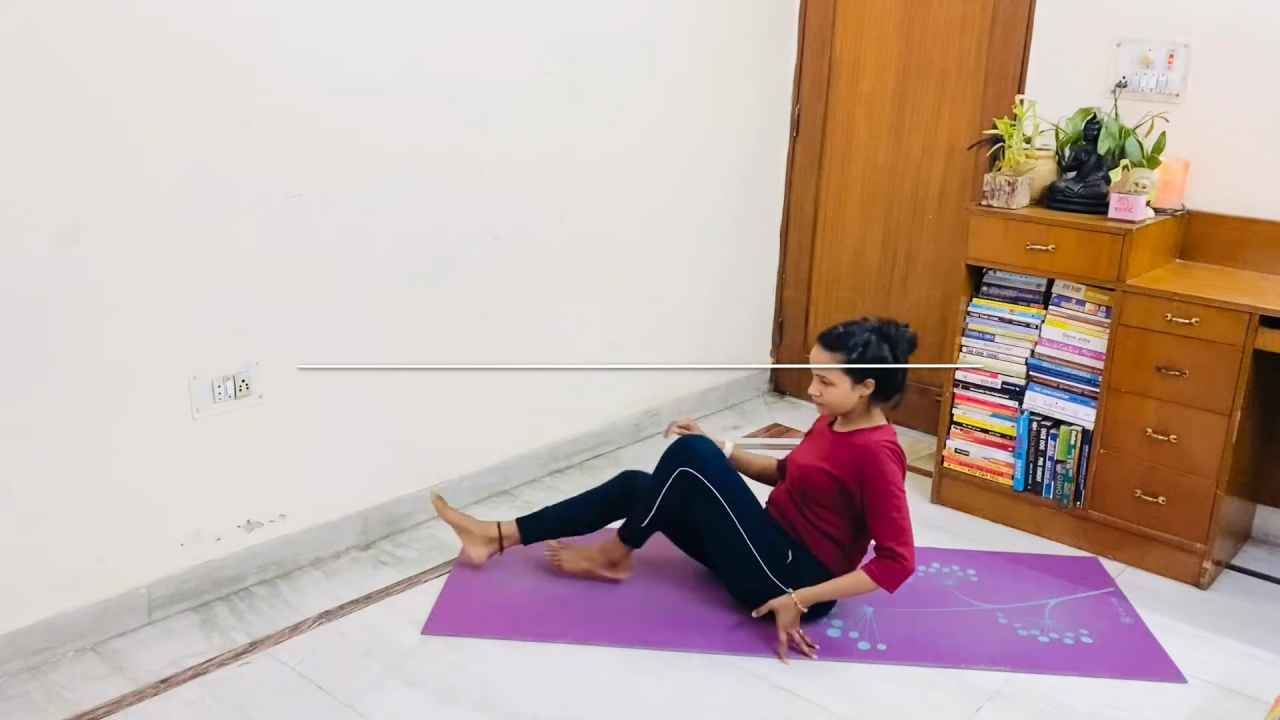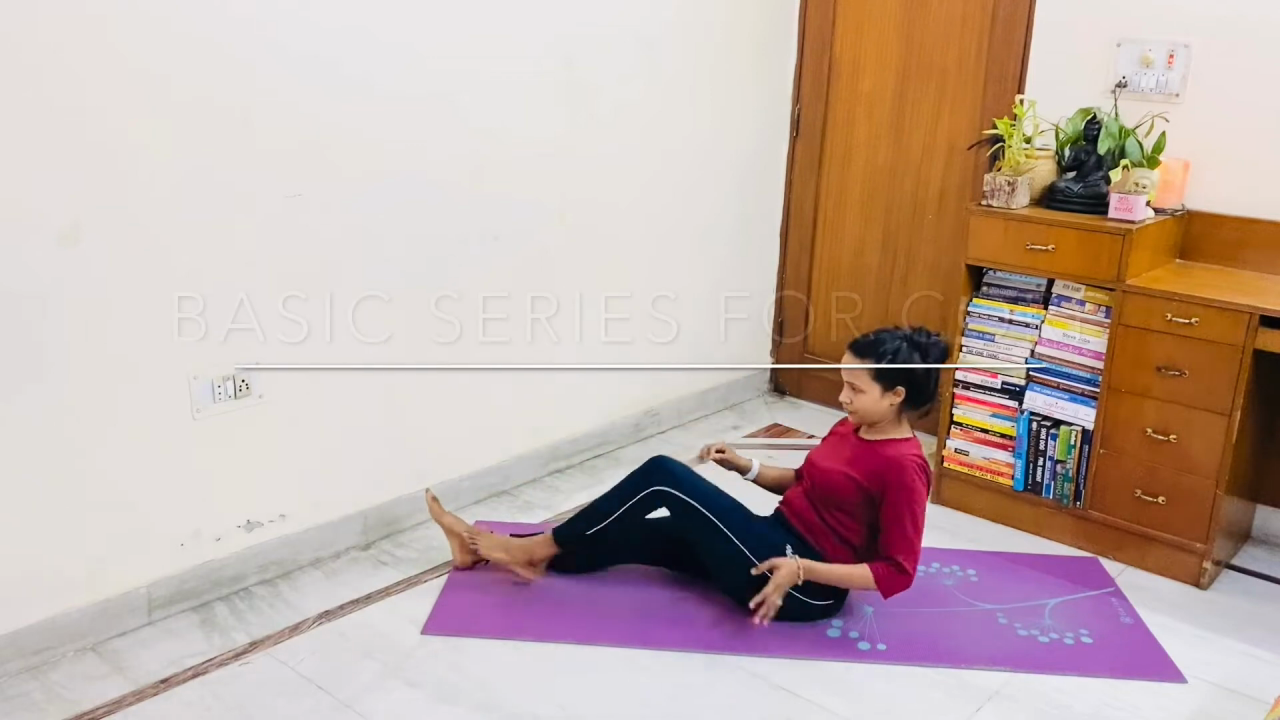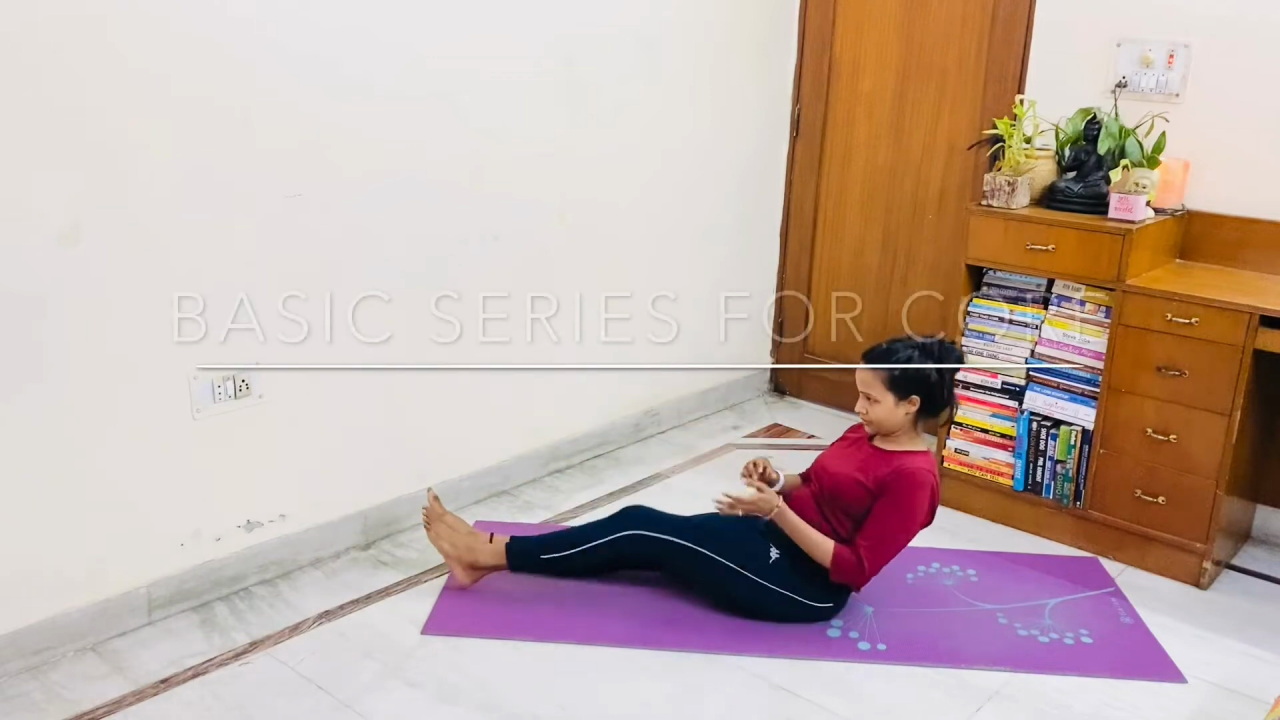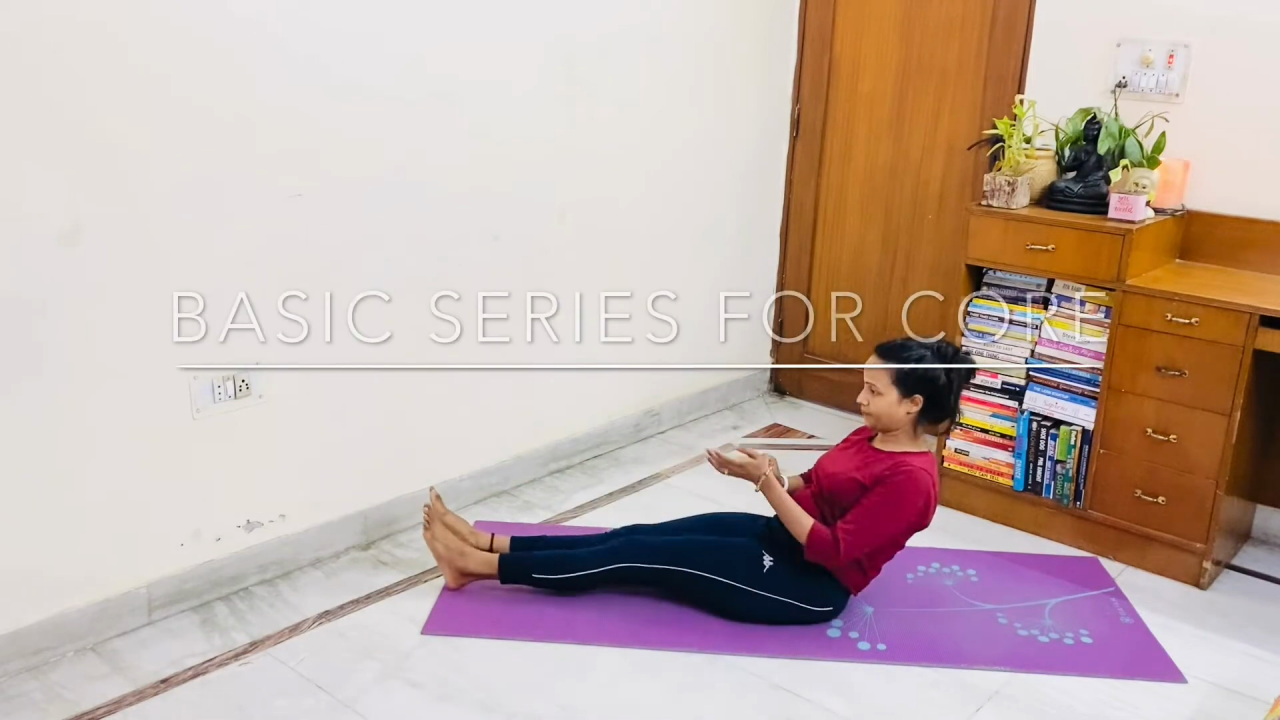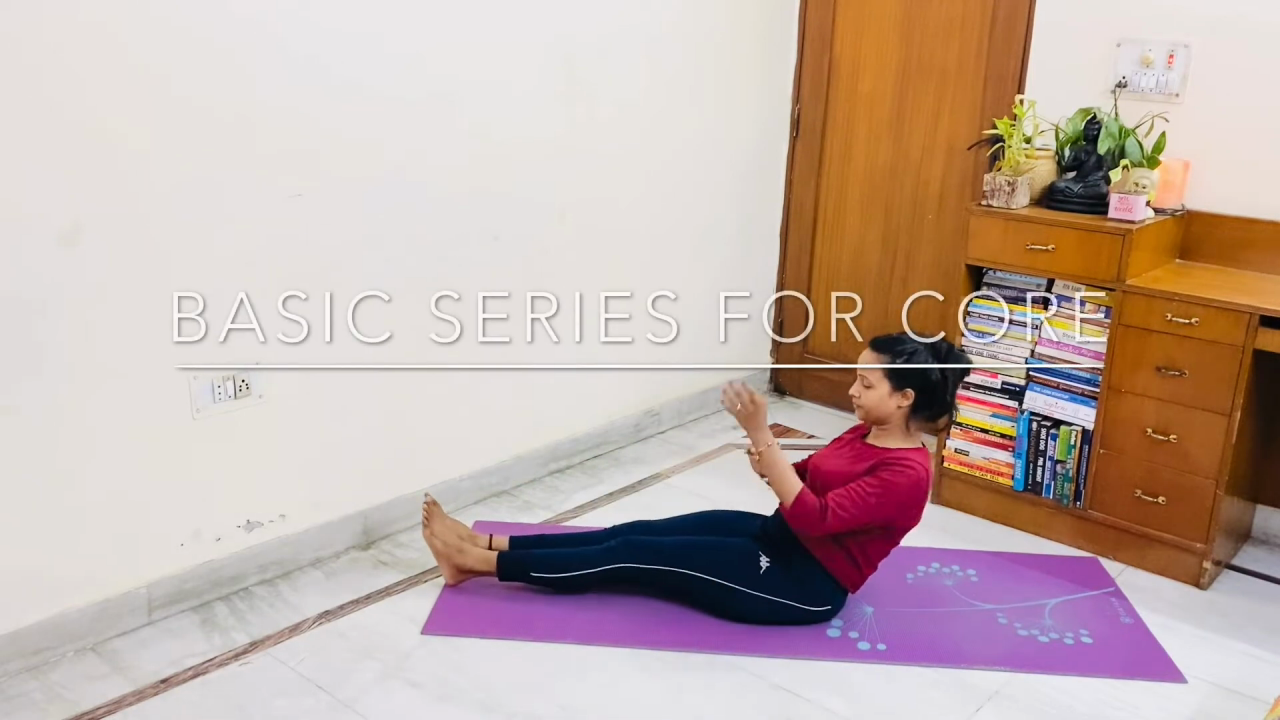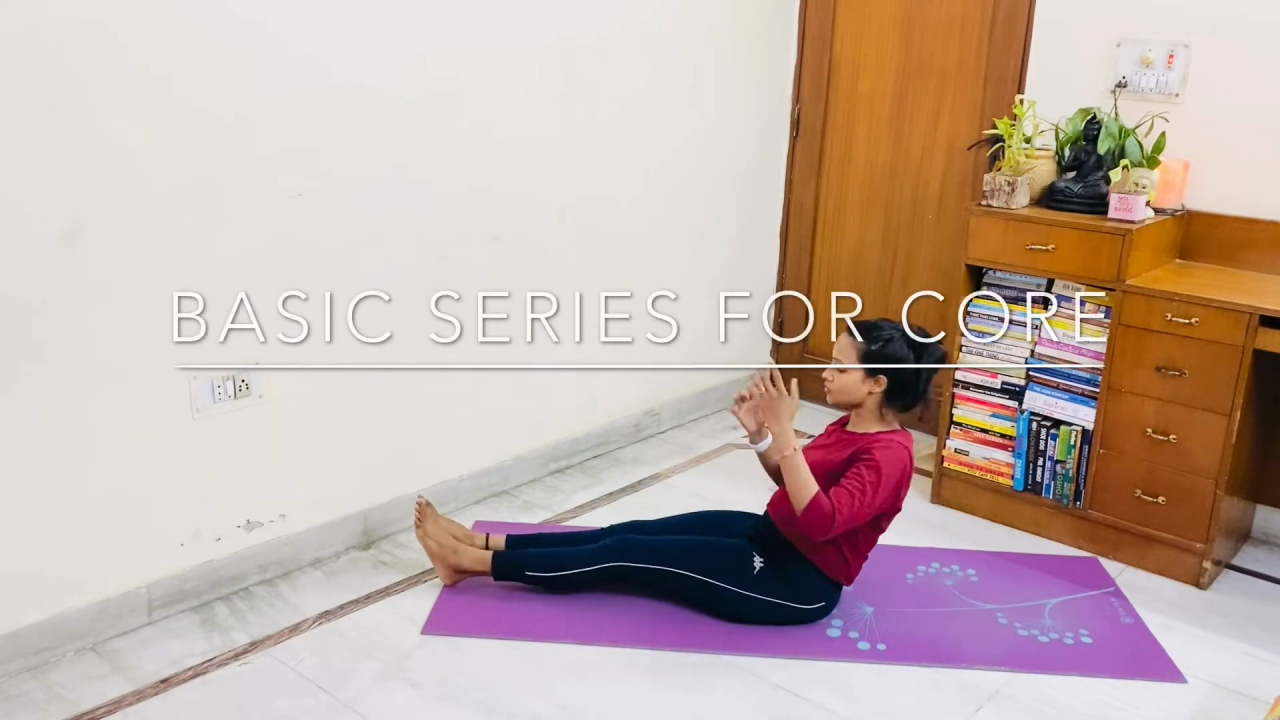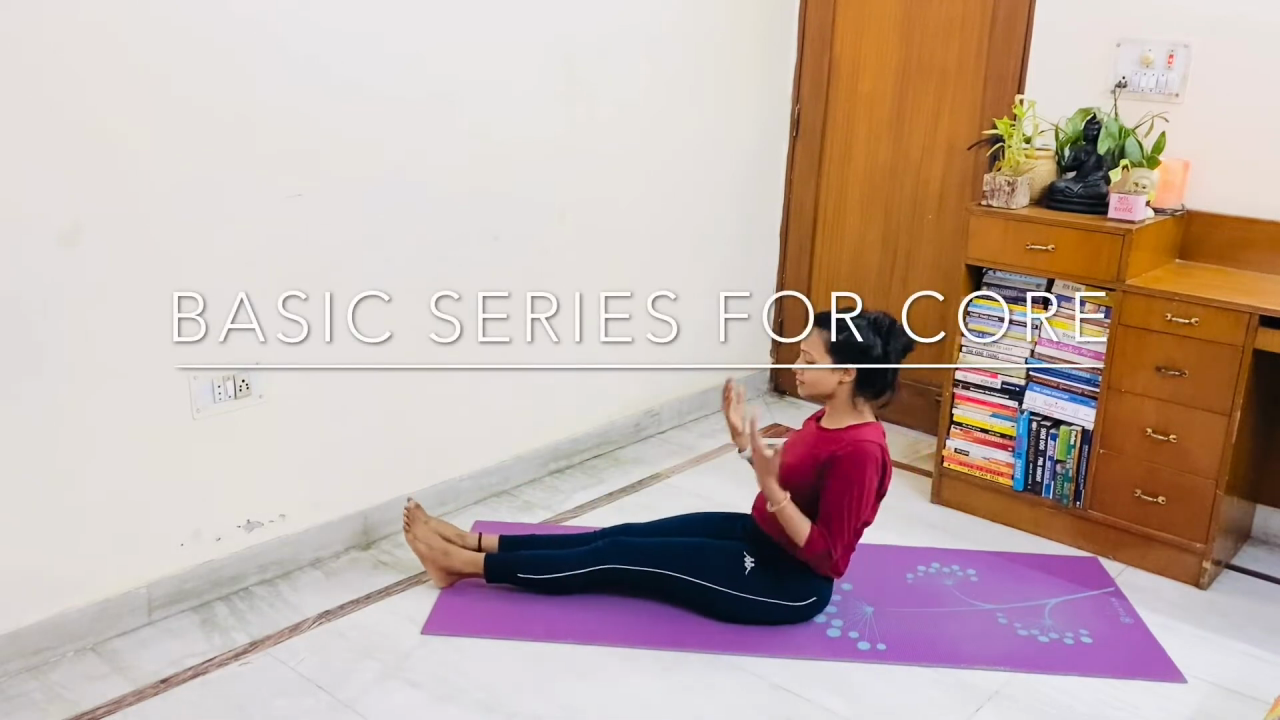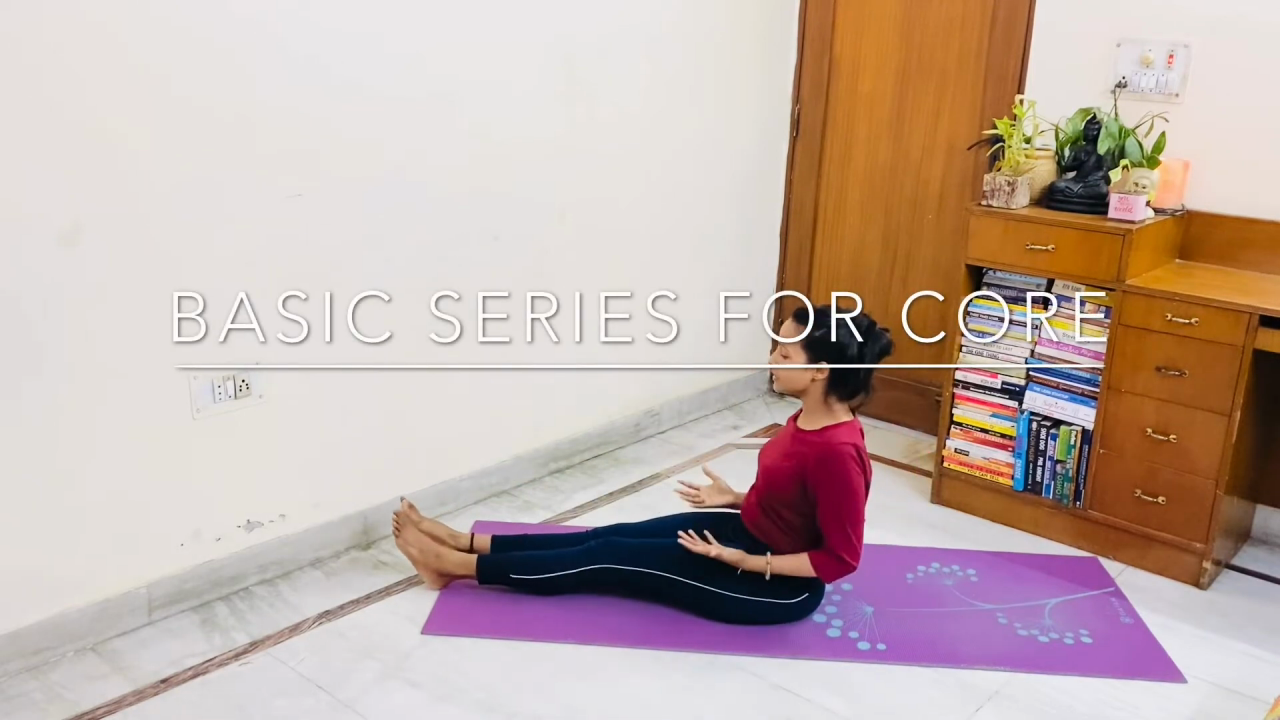
dt=0.2s
person 1, frame 1
left shoulder: (877, 453)
right shoulder: (836, 420)
left elbow: (897, 563)
left wrist: (801, 600)
right wrist: (721, 450)
left hip: (794, 578)
right hip: (771, 542)
left knee: (689, 455)
right knee: (634, 484)
left ankle: (615, 553)
right ankle: (499, 536)
person 1, frame 2
left shoulder: (902, 467)
right shoulder: (852, 427)
left elbow: (896, 573)
left wrist: (803, 571)
right wrist: (744, 465)
left hip: (809, 584)
right hip: (777, 541)
left knee: (663, 477)
right knee: (626, 535)
left ankle: (538, 550)
right ankle: (484, 544)
person 1, frame 3
left shoulder: (913, 477)
right shoulder: (865, 434)
left elbow: (855, 567)
left wrist: (777, 512)
right wrist: (775, 481)
left hip: (806, 588)
right hip: (782, 545)
left knee: (639, 527)
right knee: (632, 543)
left ankle: (485, 558)
right ankle: (488, 548)
person 1, frame 4
left shoulder: (911, 479)
right shoulder: (871, 436)
left elbow: (832, 551)
left wrist: (768, 487)
right wrist: (775, 478)
left hip: (807, 588)
right hip: (777, 540)
left knee: (634, 560)
right knee: (635, 538)
left ankle: (478, 564)
right ankle: (488, 545)
person 1, frame 5
left shoulder: (906, 472)
right shoulder: (868, 433)
left elbow: (814, 518)
right elbow: (802, 480)
left wrist: (763, 437)
right wrist: (768, 459)
left hip: (805, 586)
right hip: (776, 538)
left knee: (634, 556)
right knee: (636, 533)
left ankle: (477, 562)
right ankle: (488, 543)
person 1, frame 6
left shoulder: (887, 454)
right shoulder: (853, 425)
left elbow: (820, 520)
right elbow: (790, 480)
left wrist: (783, 434)
right wrist: (761, 434)
left hip: (798, 585)
right hip: (770, 539)
left knee: (629, 556)
right knee: (633, 534)
left ankle: (473, 563)
right ankle: (481, 544)
person 1, frame 7
left shoulder: (860, 450)
right shoulder: (830, 419)
left elbow: (822, 549)
left wrist: (773, 486)
right wrist: (745, 441)
left hip: (789, 585)
right hip: (759, 539)
left knee: (620, 557)
right knee: (620, 536)
left ankle: (466, 565)
right ankle: (476, 543)
person 1, frame 8
left shoulder: (837, 450)
right shoulder: (811, 417)
left elbow: (840, 559)
left wrist: (746, 561)
right wrist: (735, 497)
left hip: (781, 589)
right hip: (752, 536)
left knee: (612, 557)
right knee: (613, 537)
left ankle: (456, 565)
right ankle: (467, 543)
